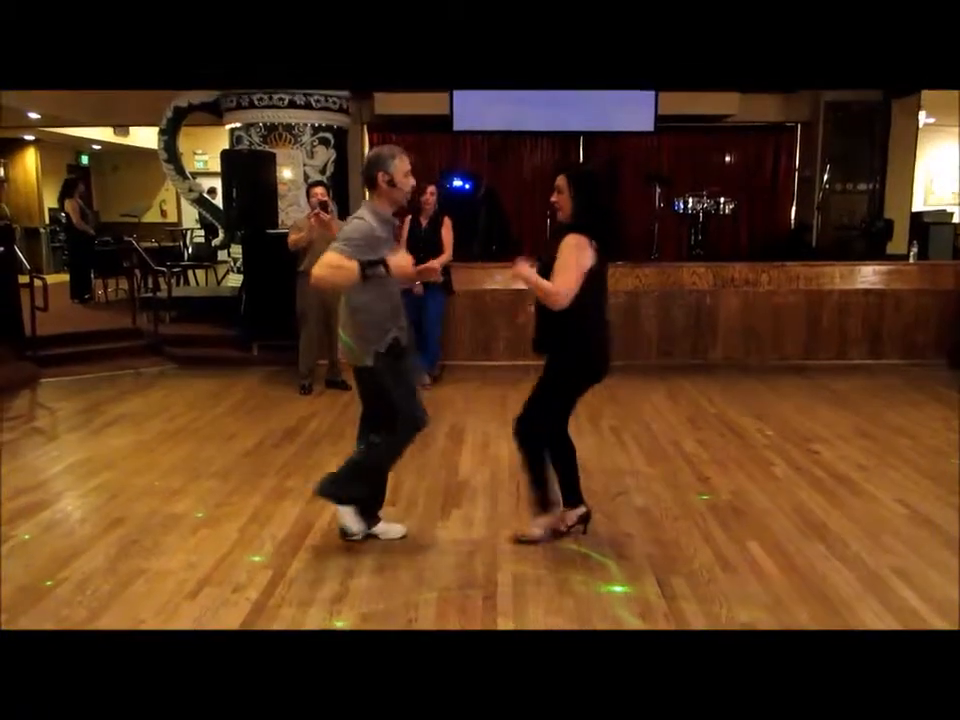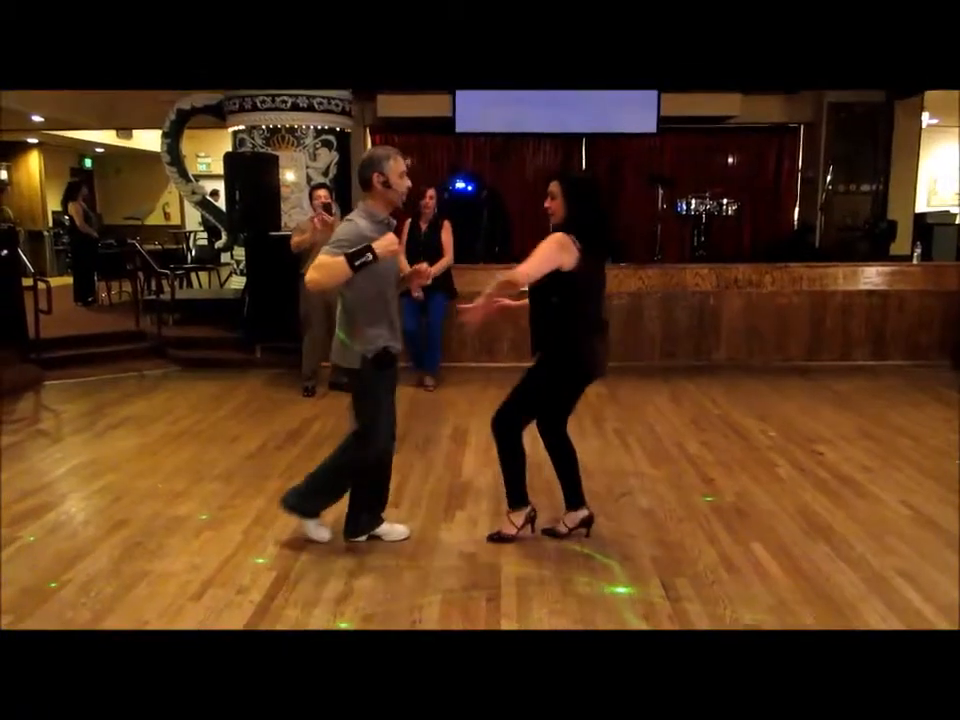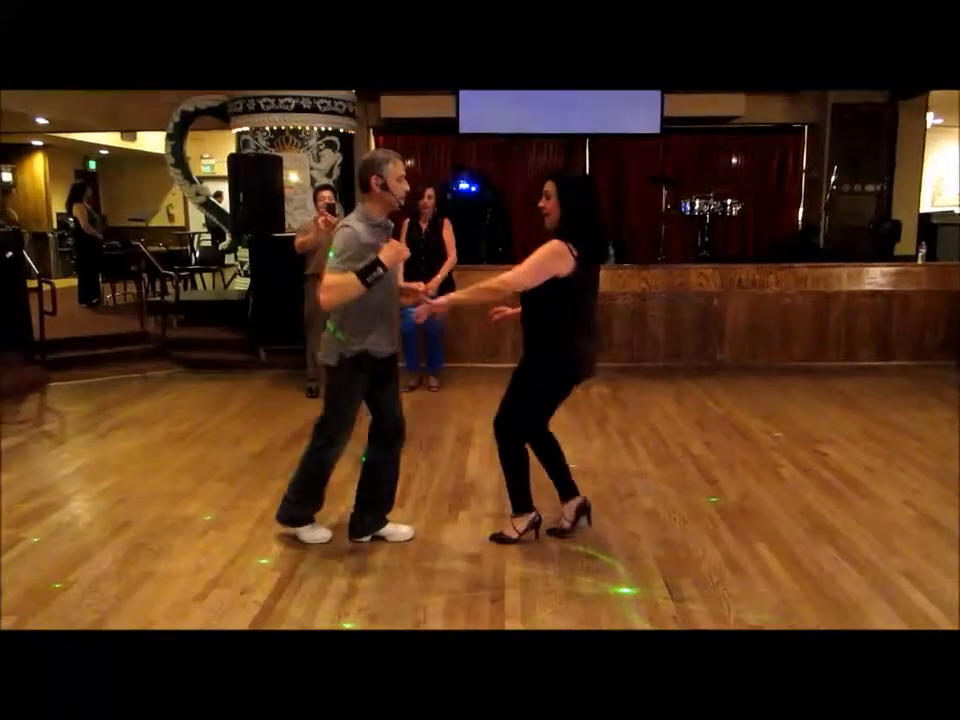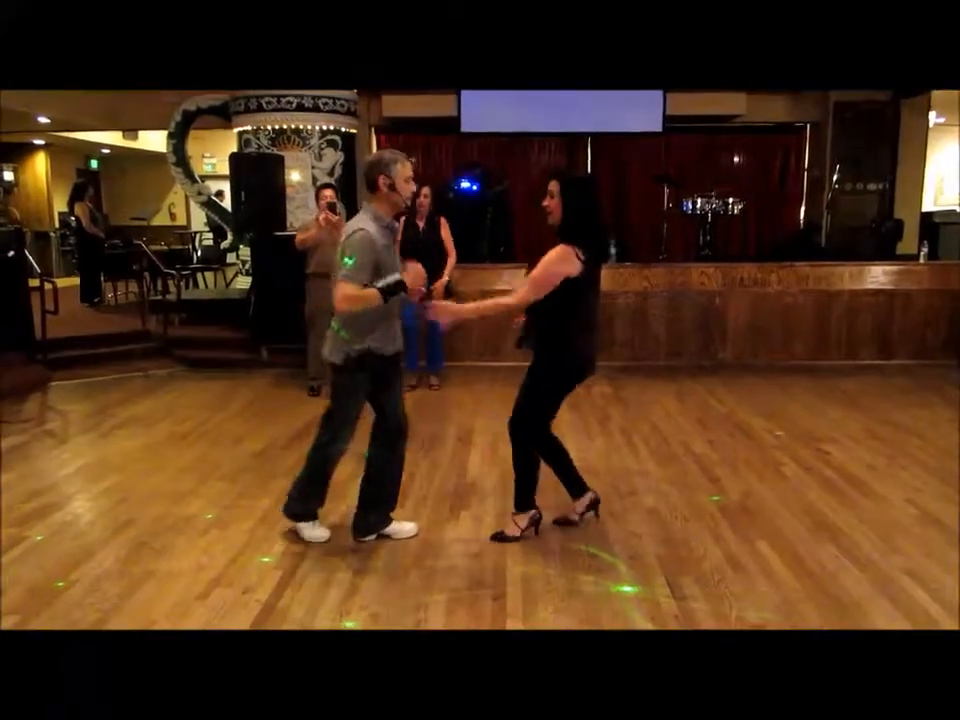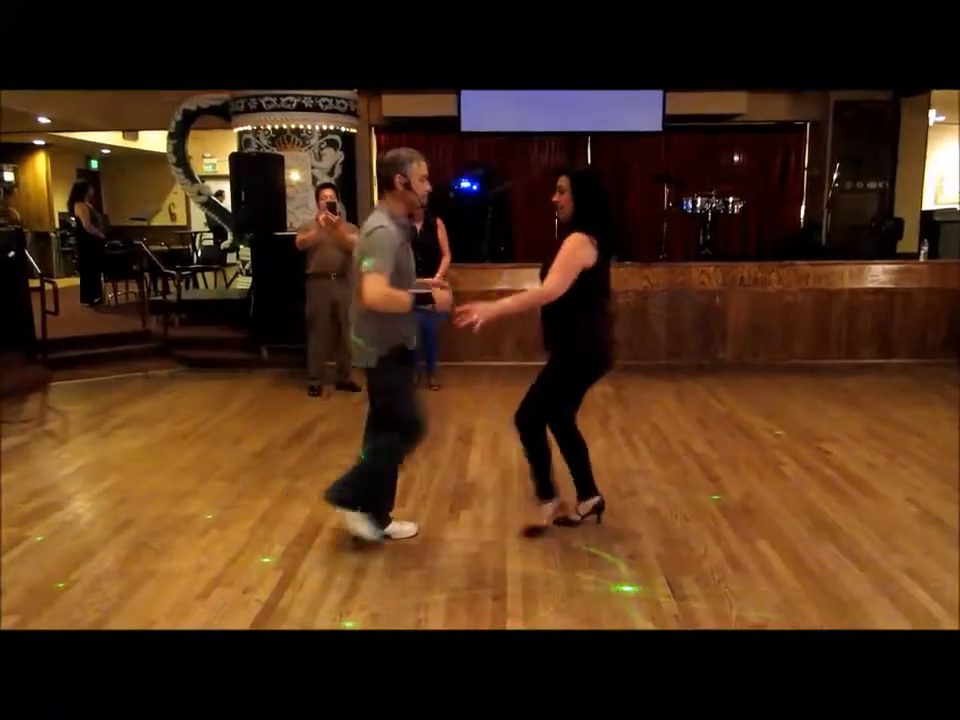
dt=0.2s
person 1, frame 1
left shoulder: (386, 223)
right shoulder: (362, 227)
right elbow: (322, 273)
left wrist: (416, 274)
right wrist: (383, 265)
left hip: (384, 342)
right hip: (373, 345)
left knee: (380, 427)
right knee: (411, 419)
left ankle: (362, 515)
right ankle: (342, 490)
person 1, frame 2
left shoulder: (386, 224)
right shoulder: (355, 228)
right elbow: (316, 278)
left wrist: (410, 277)
right wrist: (370, 253)
left hip: (384, 347)
right hip: (363, 350)
left knee: (380, 435)
right knee: (371, 435)
left ankle: (364, 521)
right ankle: (305, 501)
person 1, frame 3
left shoulder: (383, 227)
right shoulder: (352, 233)
right elbow: (329, 296)
left wrist: (401, 291)
right wrist: (380, 264)
left hip: (381, 351)
right hip: (350, 353)
left knee: (390, 430)
right knee: (333, 435)
left ankle: (370, 521)
right ankle: (296, 513)
person 1, frame 4
left shoulder: (385, 228)
right shoulder: (363, 234)
right elbow: (346, 300)
left wrist: (404, 284)
right wrist: (399, 284)
left hip: (383, 349)
right hip: (357, 352)
left knee: (393, 430)
right knee: (336, 432)
left ankle: (373, 519)
right ankle: (301, 510)
person 1, frame 5
left shoulder: (394, 225)
right shoulder: (383, 231)
right elbow: (374, 296)
left wrist: (421, 285)
right wrist: (427, 298)
left hip: (391, 344)
right hip: (384, 348)
left knee: (386, 428)
right knee: (407, 426)
left ankle: (374, 517)
right ankle: (349, 495)
person 2, frame 1
left shoulder: (577, 242)
right shoulder: (586, 240)
left elbow: (558, 298)
left wrist: (527, 275)
right wrist: (532, 276)
left hip: (576, 355)
right hip: (576, 351)
left knee: (529, 427)
right knee: (552, 426)
left ankle: (547, 511)
right ankle: (574, 507)
person 2, frame 2
left shoulder: (562, 242)
right shoulder: (587, 246)
left elbow: (519, 277)
left wrist: (484, 301)
right wrist: (516, 305)
left hip: (564, 356)
right hip: (581, 355)
left knee: (505, 423)
right knee: (552, 427)
left ankle: (518, 513)
right ankle: (576, 511)
person 2, frame 3
left shoulder: (559, 249)
right shoulder: (580, 249)
left elbow: (503, 284)
left wrist: (446, 300)
right wrist: (519, 311)
left hip: (552, 356)
right hip: (567, 353)
left knee: (508, 427)
right knee: (532, 427)
left ankle: (524, 515)
right ankle: (572, 501)
person 2, frame 4
left shoulder: (566, 253)
right shoulder: (580, 249)
left elbow: (518, 299)
left wrist: (463, 310)
right wrist: (533, 315)
left hip: (561, 355)
right hip: (565, 351)
left knee: (521, 427)
right knee: (534, 427)
left ankle: (525, 513)
right ankle: (583, 496)
person 2, frame 5
left shoulder: (580, 241)
right shoulder: (584, 240)
left elbow: (549, 292)
left wrist: (493, 308)
left hip: (580, 349)
right hip: (579, 347)
left knee: (528, 418)
right knee: (560, 422)
left ankle: (547, 501)
right ankle: (588, 499)
person 3, frame 1
left shoulder: (340, 225)
right shoulder: (300, 225)
right elbow: (292, 245)
left wrist: (329, 227)
right wrist: (311, 227)
right hip: (309, 280)
left knee: (336, 329)
right knee: (309, 330)
left ankle: (334, 376)
right ankle: (306, 378)
person 3, frame 2
left shoulder: (342, 226)
right shoulder: (303, 226)
right elbow: (295, 247)
left wrist: (332, 228)
right wrist: (313, 230)
right knee: (312, 332)
left ankle: (338, 377)
right ankle: (309, 380)
person 3, frame 3
right shoulder: (307, 227)
right elbow: (299, 247)
left wrist: (335, 229)
right wrist: (318, 230)
right hip: (316, 283)
right knee: (316, 332)
right ankle: (313, 381)
person 3, frame 4
right shoulder: (309, 226)
right elbow: (299, 244)
left wrist: (337, 227)
right wrist: (318, 227)
right hip: (318, 282)
right knee: (317, 331)
right ankle: (314, 380)
person 3, frame 5
left shoulder: (349, 227)
right shoulder: (309, 226)
left elbow: (353, 247)
right elbow: (300, 244)
left wrist: (338, 227)
right wrist: (319, 227)
left hip: (343, 282)
right hip: (318, 282)
left knee: (344, 331)
right knee: (318, 332)
left ankle: (344, 377)
right ankle: (315, 380)
person 4, frame 1
left shoulder: (444, 221)
right shoulder: (409, 220)
left elbow: (448, 254)
left wrist: (426, 269)
left hip: (435, 282)
right hip: (412, 282)
left knee: (431, 326)
right knee: (416, 325)
left ankle: (427, 369)
right ankle: (433, 365)
person 4, frame 2
left shoulder: (443, 224)
right shoulder: (409, 223)
left elbow: (449, 257)
right elbow: (402, 254)
left wrist: (428, 274)
left hip: (436, 285)
left knee: (433, 329)
right knee: (409, 328)
left ankle: (430, 372)
right ankle: (419, 368)
person 4, frame 3
left shoulder: (443, 223)
right shoulder: (408, 224)
left elbow: (452, 256)
left wrist: (438, 280)
right wrist: (400, 281)
left hip: (436, 285)
right hip: (412, 284)
left knee: (434, 329)
right knee: (407, 328)
left ankle: (433, 373)
right ankle: (414, 373)
person 4, frame 4
left shoulder: (440, 222)
right shoulder: (404, 222)
left elbow: (451, 254)
left wrist: (445, 279)
left hip: (434, 283)
left knee: (434, 327)
right knee: (409, 327)
left ankle: (434, 372)
right ankle: (412, 373)
person 4, frame 5
left shoulder: (436, 223)
left elbow: (446, 256)
left wrist: (437, 278)
left hip: (428, 284)
left knee: (429, 328)
left ankle: (431, 373)
